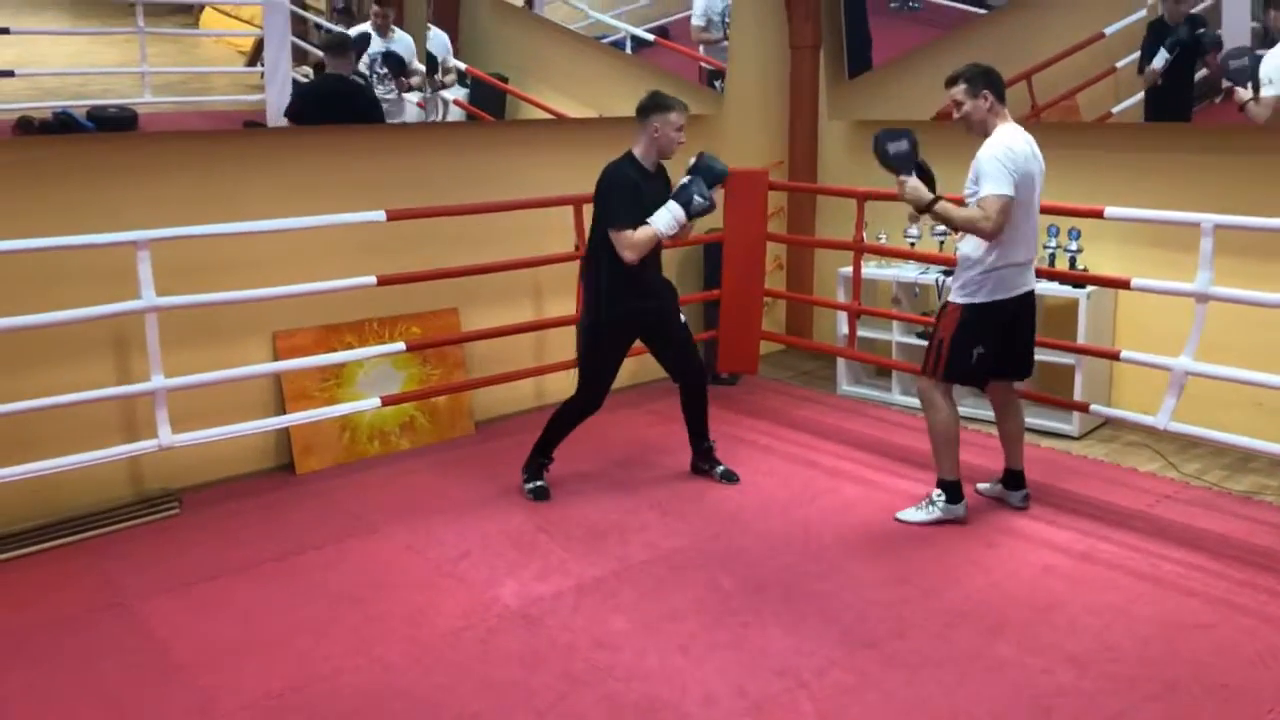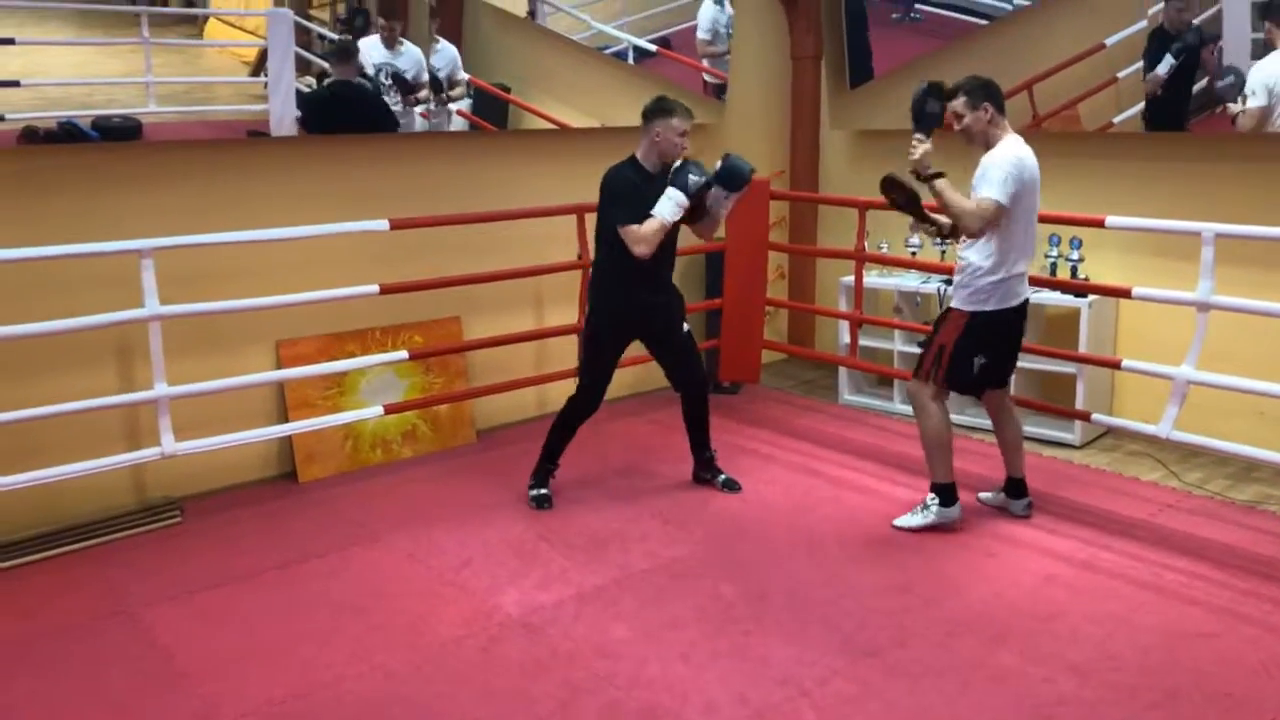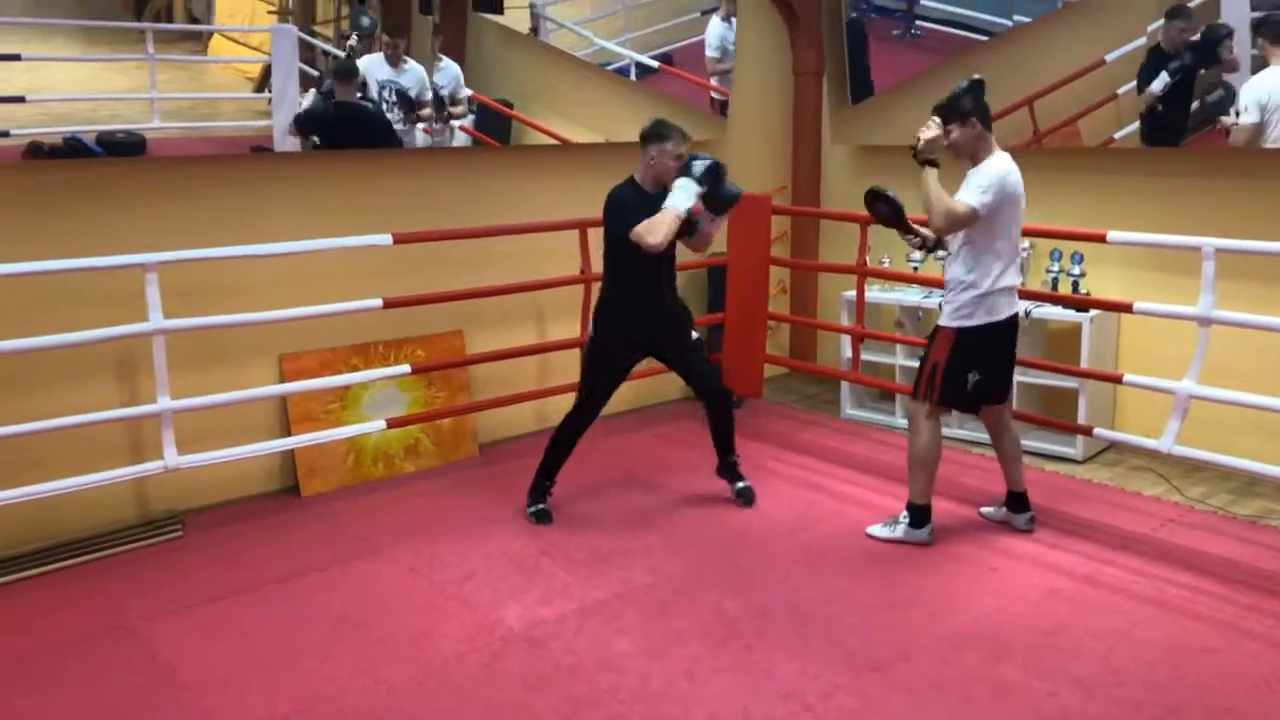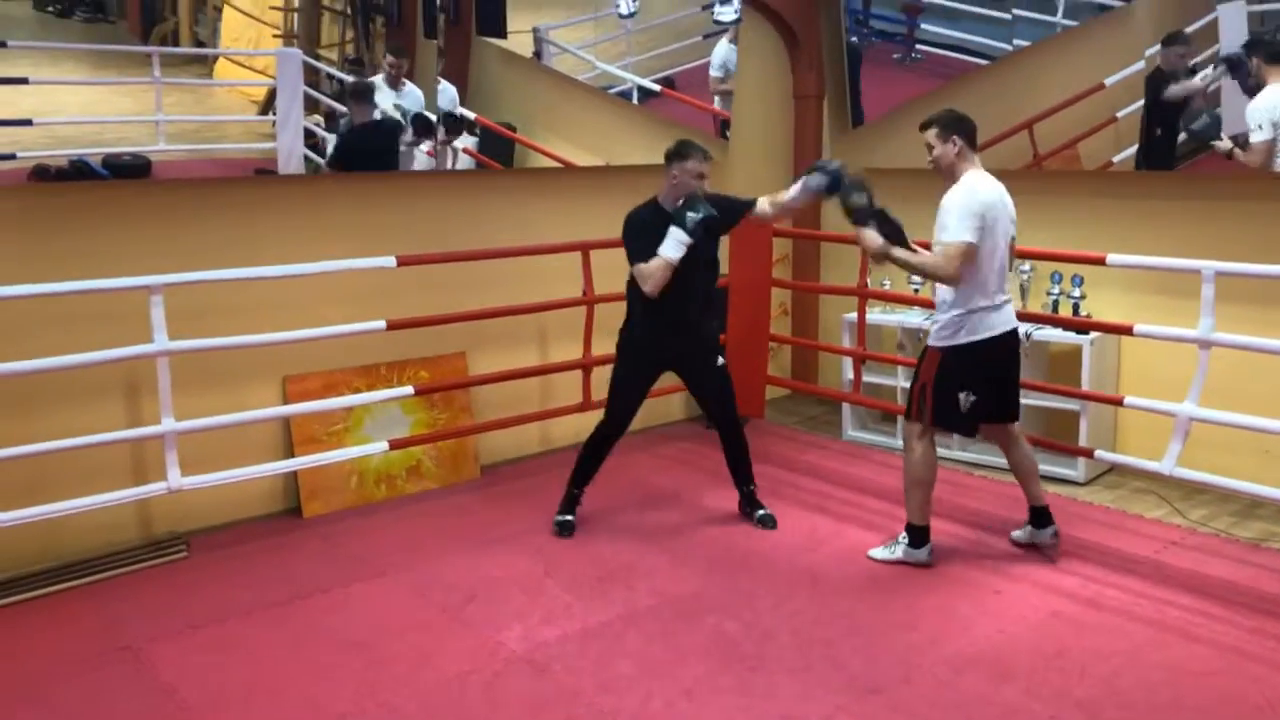
dt=0.2s
person 1, frame 1
left shoulder: (997, 150)
right shoulder: (1024, 145)
left elbow: (989, 224)
left wrist: (930, 204)
right wrist: (947, 209)
left hip: (981, 294)
right hip: (1016, 290)
left knee: (933, 385)
right knee: (1001, 386)
left ankle: (949, 496)
right ankle: (1014, 483)
person 1, frame 2
left shoulder: (1003, 159)
right shoulder: (1015, 154)
left elbow: (975, 223)
left wrist: (931, 175)
right wrist: (948, 224)
left hip: (982, 301)
right hip: (1005, 299)
left knee: (924, 389)
right knee: (995, 394)
left ankle: (943, 500)
right ankle: (1016, 491)
person 1, frame 3
left shoulder: (992, 174)
right shoulder: (996, 171)
left elbow: (945, 218)
left wrist: (928, 161)
right wrist: (935, 241)
left hip: (971, 317)
right hip: (997, 313)
left knee: (923, 409)
right knee: (994, 408)
left ankle: (917, 519)
right ankle: (1018, 505)
person 1, frame 4
left shoulder: (964, 197)
right shoulder: (997, 192)
left elbow: (949, 270)
left wrist: (889, 251)
right wrist: (921, 256)
left hip: (963, 336)
right hip: (1000, 330)
left knee: (919, 430)
right knee: (1004, 428)
left ankle: (916, 540)
right ankle: (1042, 522)
person 2, frame 1
left shoulder: (658, 174)
right shoulder: (618, 178)
left elbow: (676, 234)
right elbow: (629, 250)
left wrist: (698, 198)
right wrist: (676, 208)
left hip: (654, 298)
right hip: (612, 306)
left knee: (694, 375)
right knee: (590, 397)
left ankle: (703, 455)
right ankle: (536, 464)
person 2, frame 2
left shoulder: (673, 177)
right shoulder: (620, 180)
left elbow: (706, 231)
right elbow: (641, 245)
left wrist: (726, 193)
right wrist: (677, 196)
left hip: (660, 302)
right hip: (614, 307)
left knee: (695, 383)
right knee: (588, 396)
left ankle: (705, 464)
right ankle: (542, 473)
person 2, frame 3
left shoulder: (671, 194)
right shoulder: (623, 199)
left elbow: (697, 244)
right elbow: (654, 240)
left wrist: (715, 212)
right wrist: (686, 190)
left hip: (667, 317)
right hip: (620, 324)
left knee: (716, 392)
right knee: (586, 409)
left ankle: (729, 468)
right ankle: (540, 488)
person 2, frame 4
left shoulder: (711, 208)
right shoulder: (641, 220)
left elbow: (773, 207)
right elbow: (650, 284)
left wrist: (812, 184)
right wrist: (681, 233)
left hip: (697, 337)
right hip: (645, 340)
left knee: (727, 420)
right knee: (614, 423)
left ankle: (749, 497)
right ankle: (570, 500)
